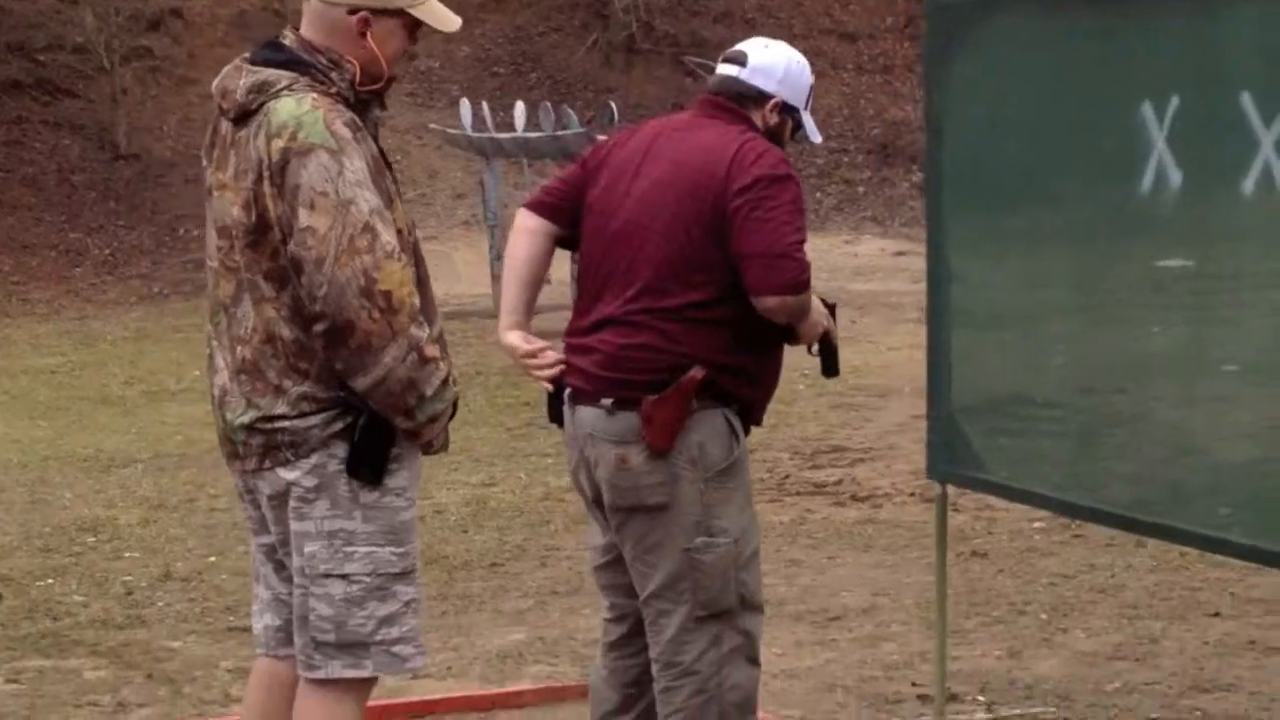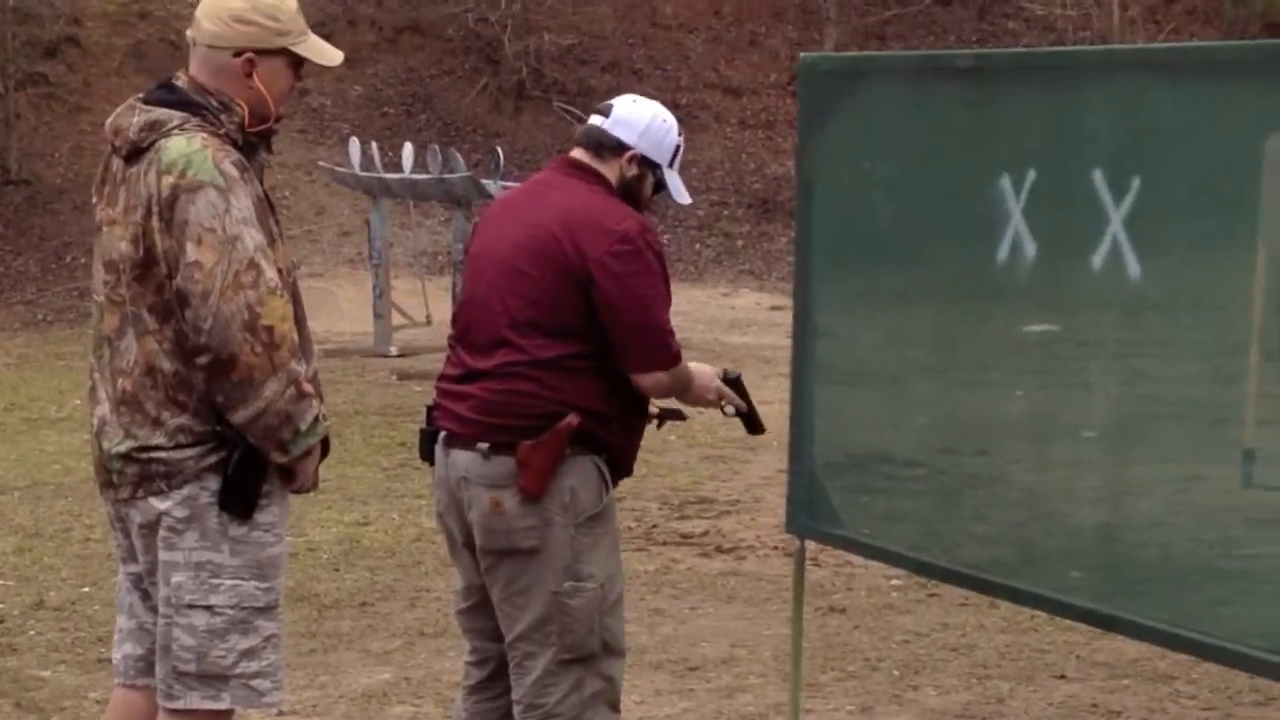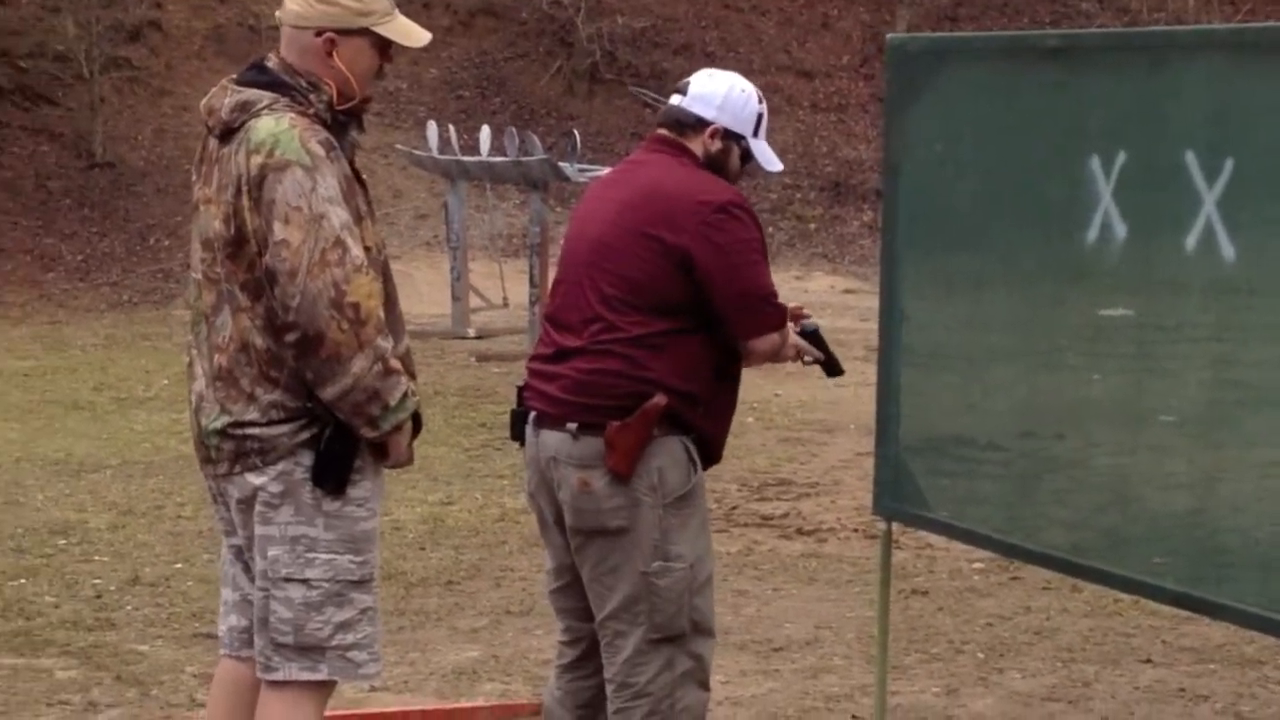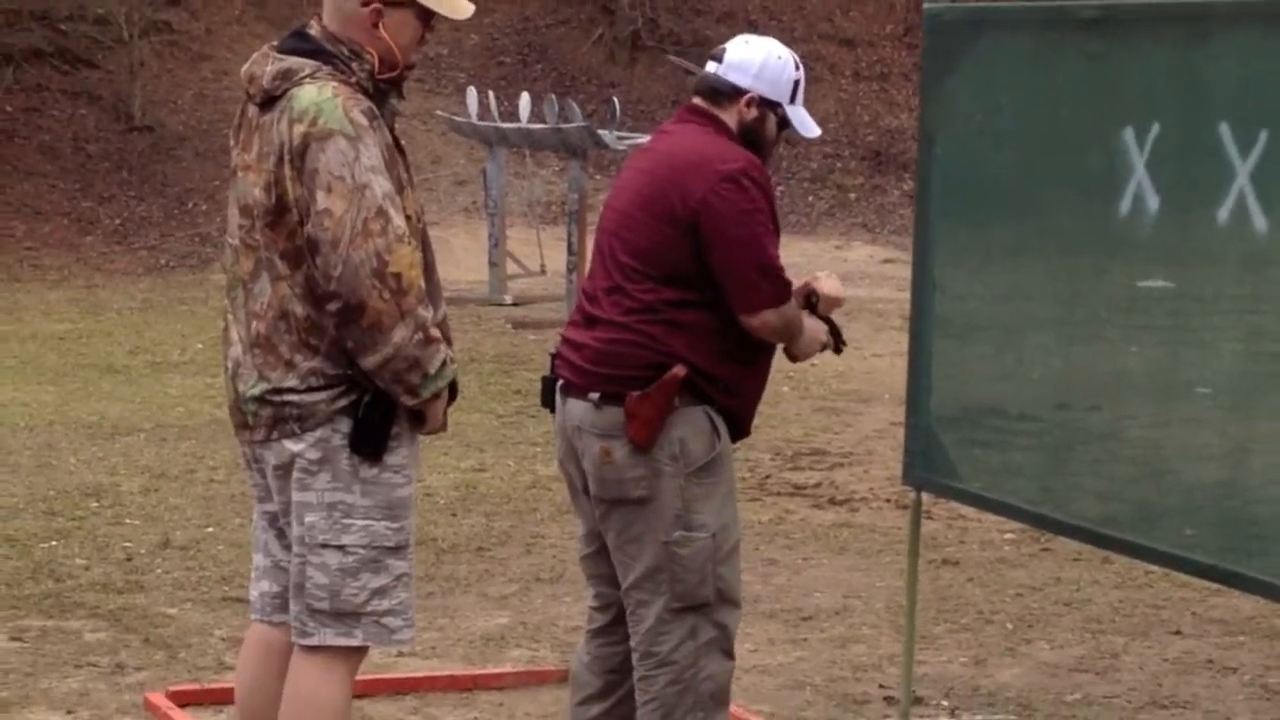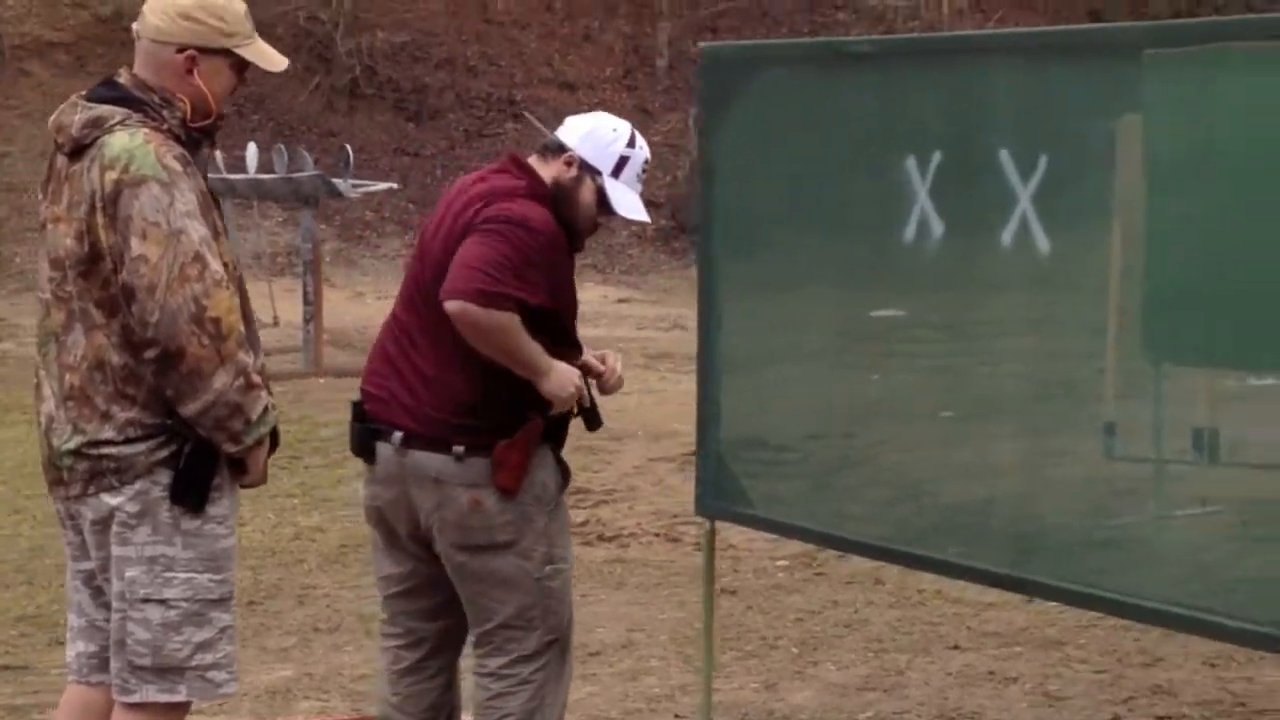
dt=1s
person 1, frame 1
left shoulder: (250, 110)
right shoulder: (313, 128)
right elbow: (359, 297)
right wrist: (428, 404)
left hip: (267, 414)
right hip: (334, 433)
left knee: (288, 644)
right knee: (339, 661)
person 1, frame 2
left shoulder: (138, 150)
right shoulder: (202, 165)
right elbow: (238, 328)
right wrist: (299, 438)
left hip: (139, 449)
right hip: (205, 466)
person 1, frame 3
left shoulder: (236, 131)
right shoulder: (291, 144)
right elbow: (326, 307)
right wrist: (390, 413)
left hip: (243, 426)
right hip: (303, 441)
left knee: (249, 645)
person 1, frame 4
left shoulder: (275, 97)
right shoulder: (333, 113)
right elbow: (368, 274)
right wrist: (427, 378)
left hip: (275, 391)
right hip: (340, 408)
left knee: (279, 612)
right knee: (332, 631)
person 1, frame 5
left shoulder: (82, 147)
right shoulder: (145, 160)
right elbow: (186, 322)
right wrist: (249, 425)
left hip: (88, 446)
right hip: (156, 462)
person 2, frame 1
left shoulder: (626, 144)
right shoulder: (756, 163)
left elbow: (538, 216)
right elbow: (778, 292)
left wrist: (514, 323)
right wrist: (808, 315)
left hip: (594, 415)
right hip: (671, 433)
left knee: (635, 620)
right knee: (705, 627)
person 2, frame 2
left shoulder: (506, 207)
right shoulder: (615, 229)
right elbow: (653, 372)
right wrist: (694, 384)
left hip: (461, 456)
left knee: (492, 660)
person 2, frame 3
left shoulder: (611, 187)
right shoulder: (708, 203)
right elbow: (761, 341)
left wrist: (763, 325)
right wrist: (786, 341)
left hip: (554, 435)
left knee: (588, 641)
right knee: (658, 651)
person 2, frame 4
left shoulder: (662, 153)
right shoulder: (728, 170)
right elbow: (761, 312)
left wrist: (795, 295)
right wrist: (801, 328)
left hip: (591, 407)
right hip: (654, 424)
left knee: (620, 610)
right knee: (686, 619)
person 2, frame 5
left shoulder: (486, 191)
right shoulder: (524, 219)
right elbow: (470, 305)
left wrist: (573, 362)
right wrist: (545, 372)
left hip: (396, 449)
right hip: (477, 463)
left knee: (417, 642)
right knee: (522, 650)
